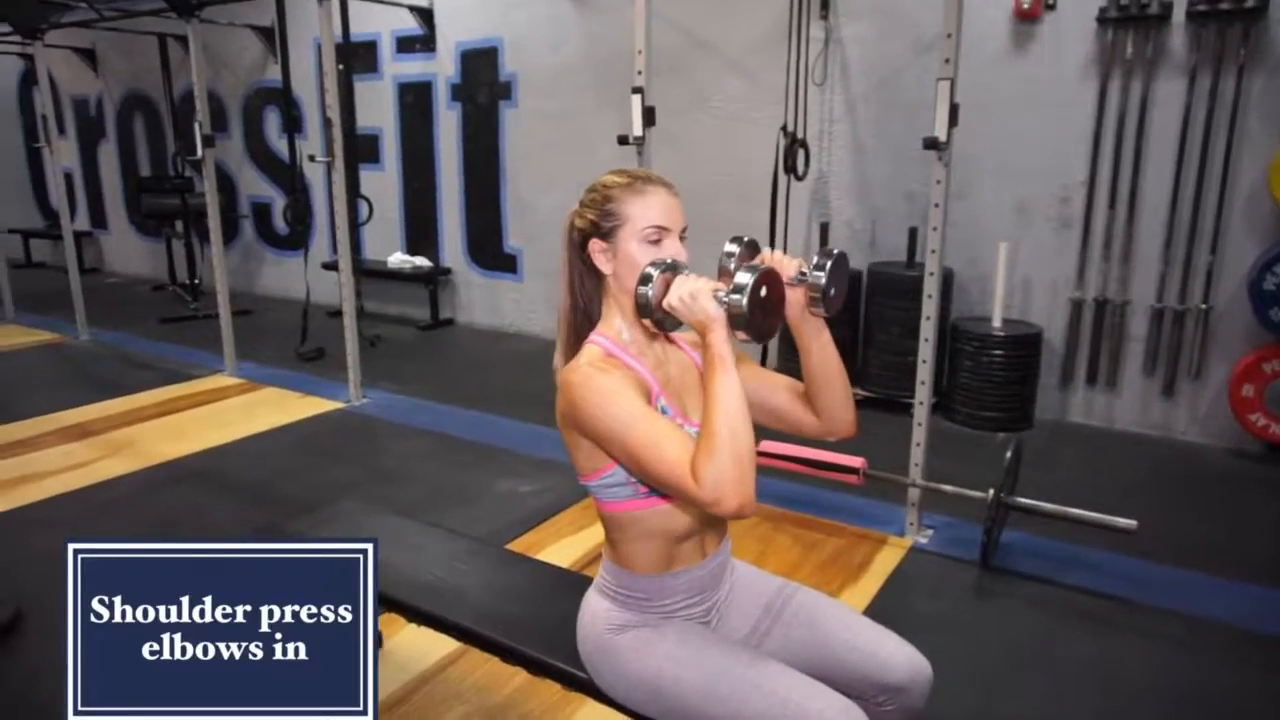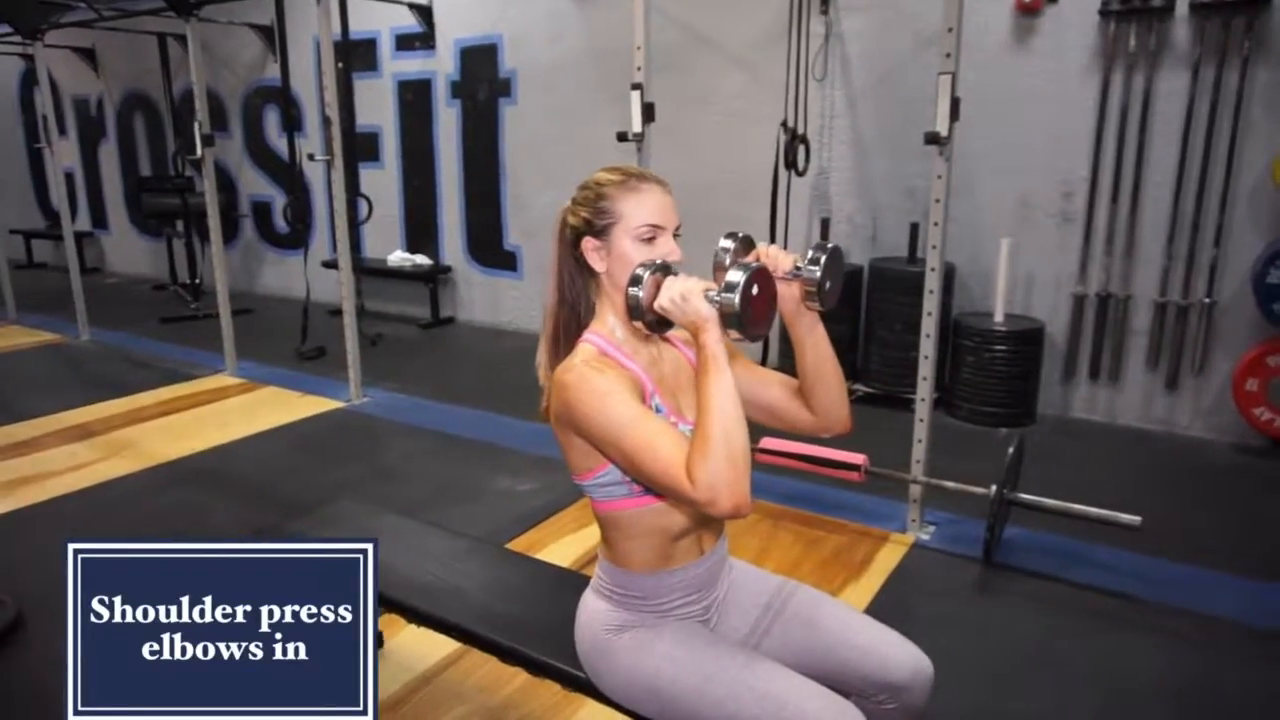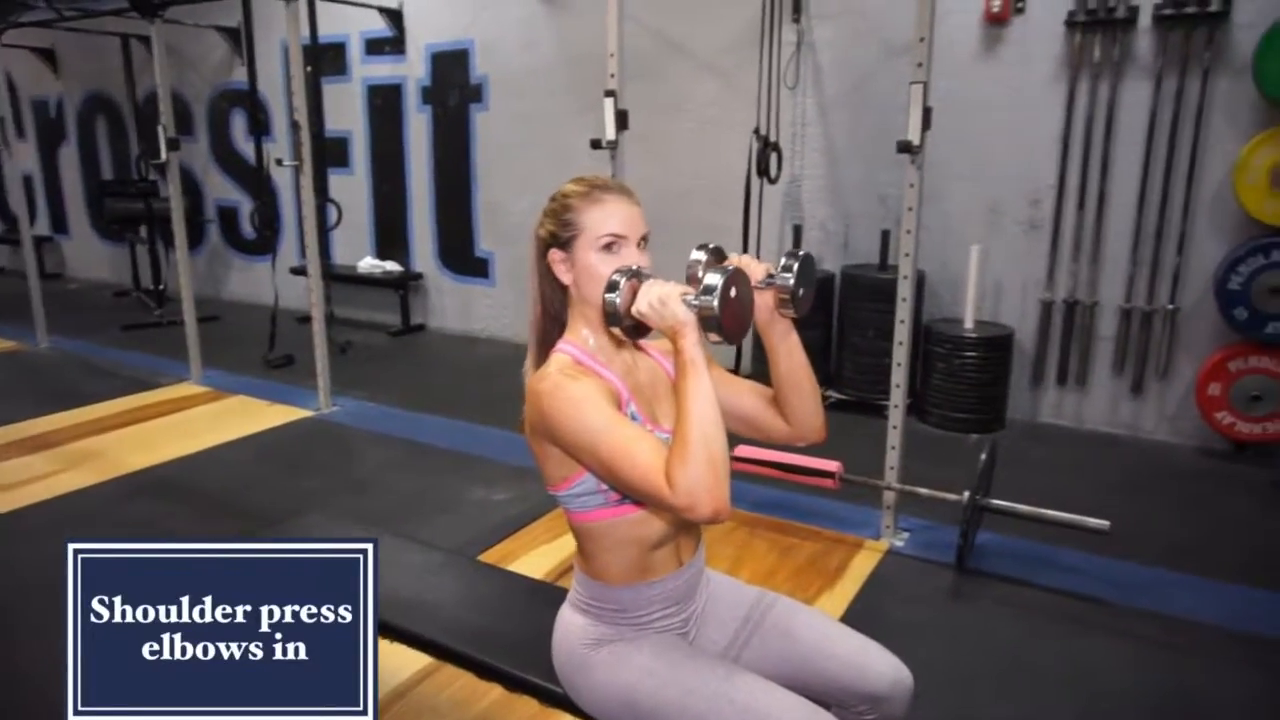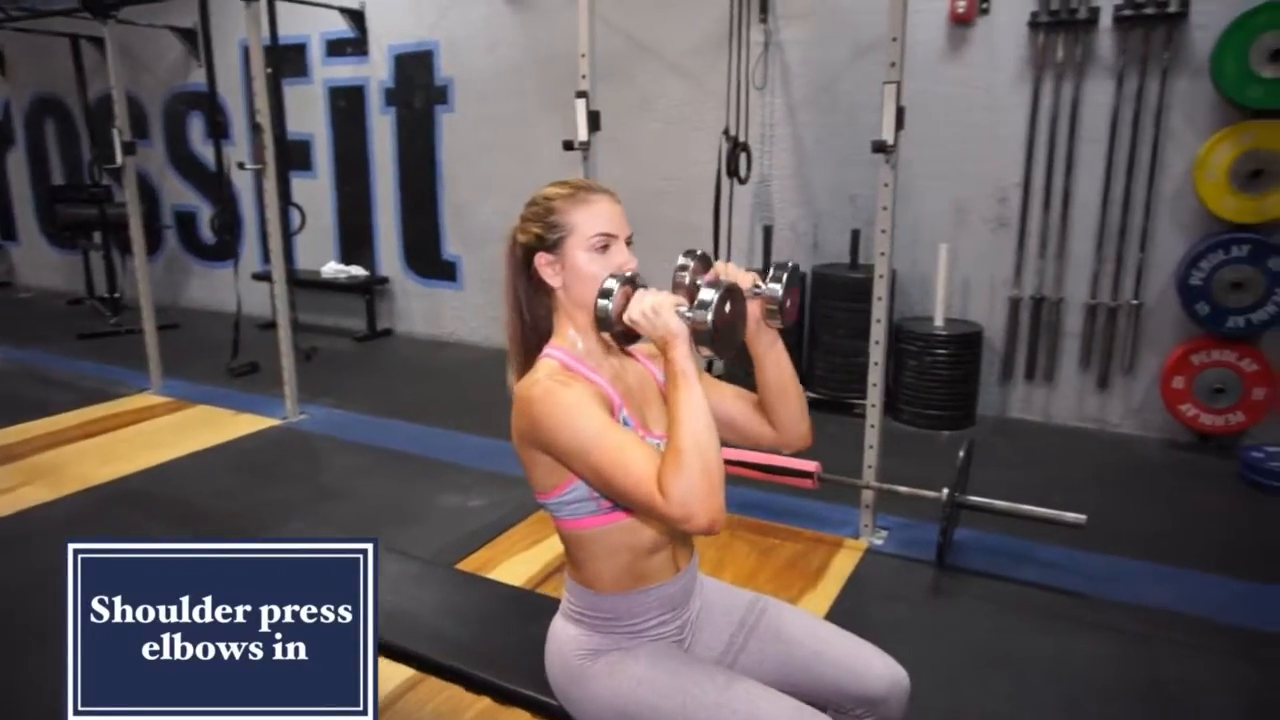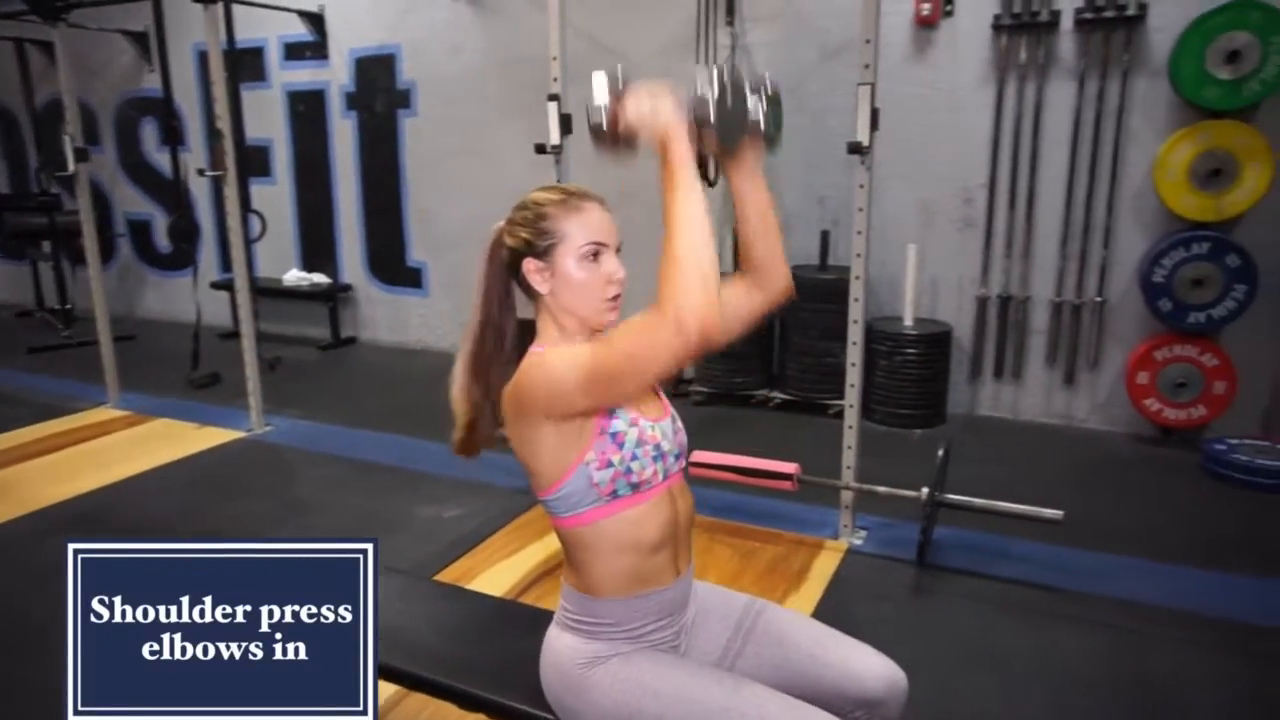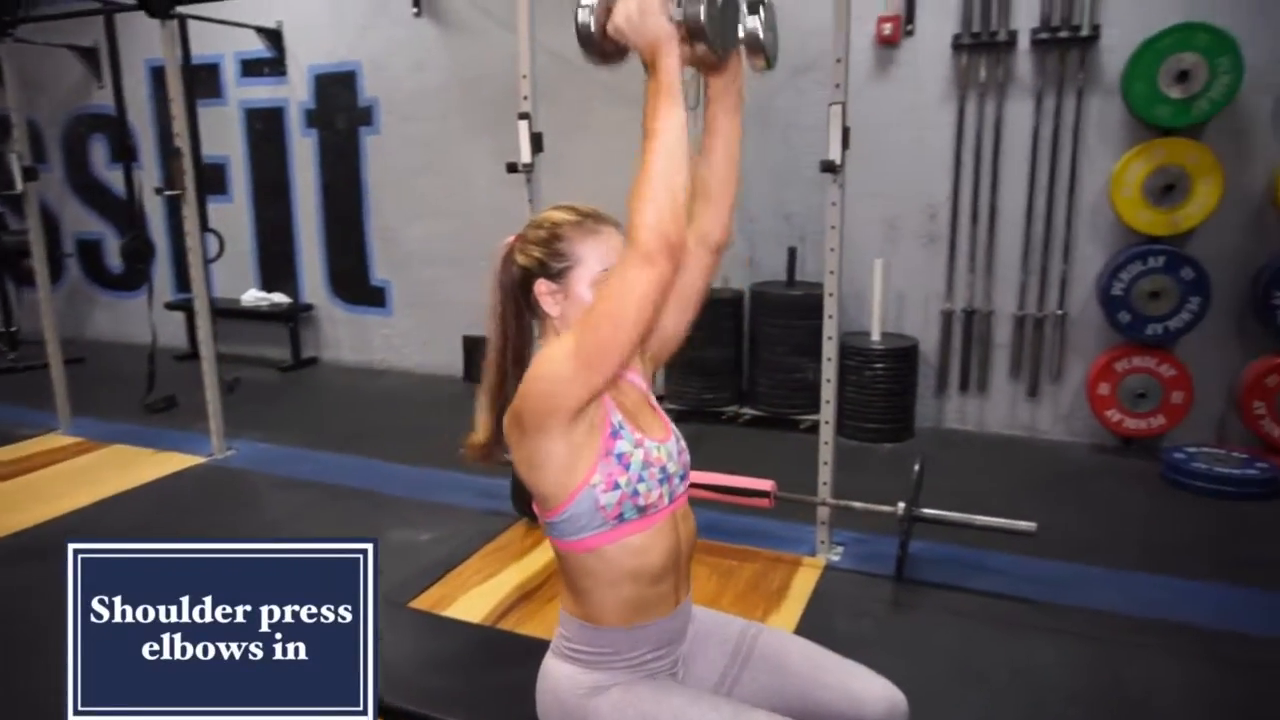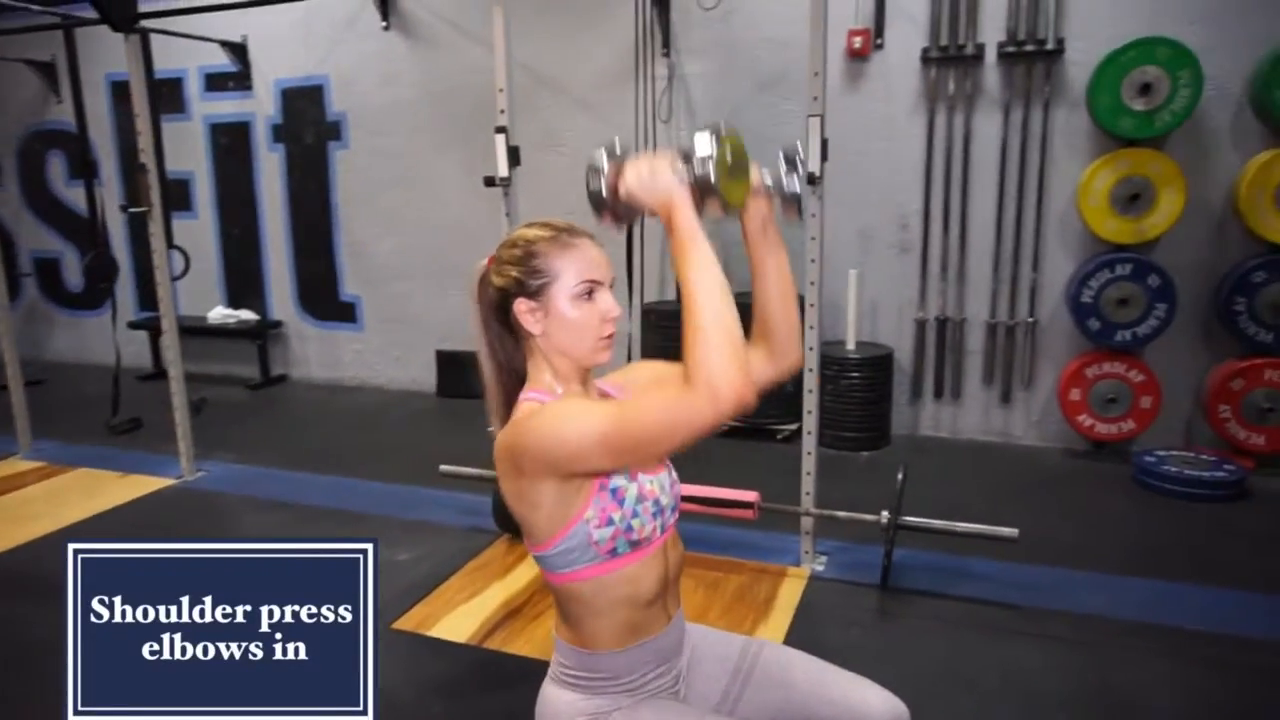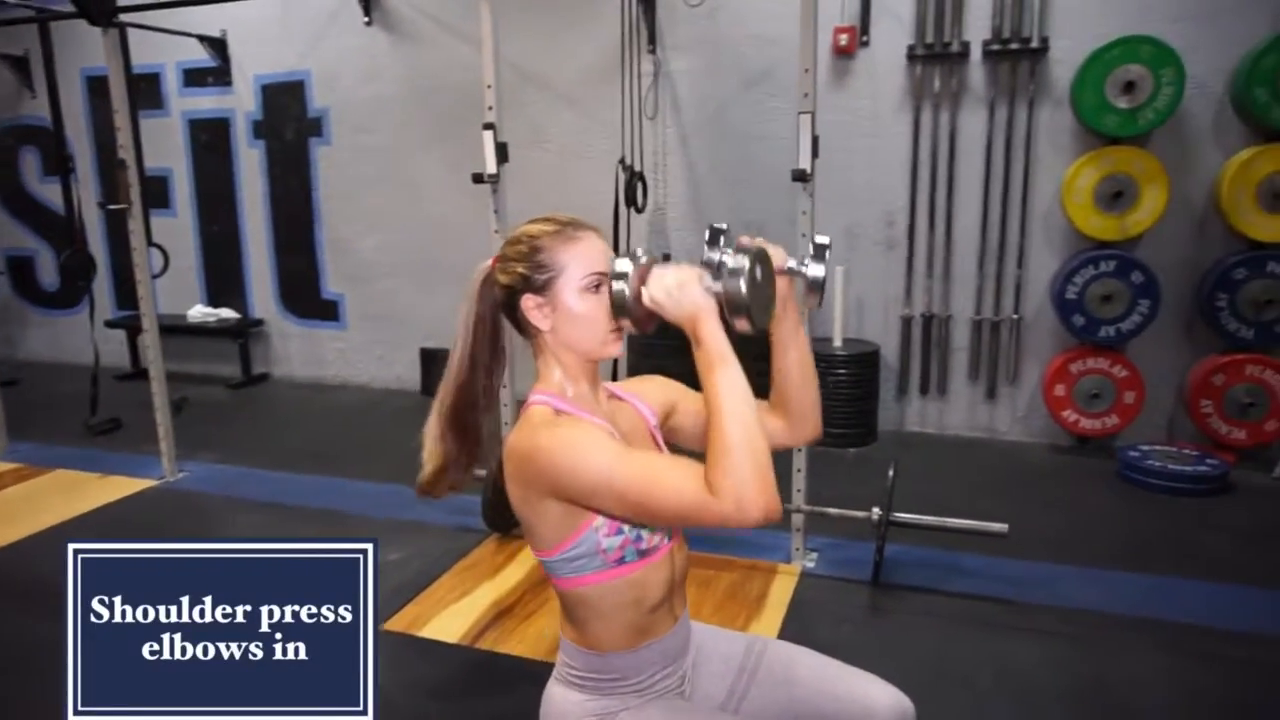
dt=0.3s
person 1, frame 1
left shoulder: (692, 350)
right shoulder: (591, 379)
left elbow: (833, 422)
right elbow: (728, 494)
left wrist: (802, 316)
right wrist: (717, 337)
left hip: (723, 589)
right hip: (642, 625)
person 1, frame 2
left shoulder: (687, 347)
right shoulder: (585, 378)
left elbow: (828, 417)
right elbow: (724, 493)
left wrist: (796, 311)
right wrist: (709, 335)
left hip: (722, 587)
right hip: (640, 624)
left knee: (905, 676)
person 1, frame 3
left shoulder: (660, 358)
right shoulder: (560, 387)
left elbow: (803, 427)
right elbow: (703, 499)
left wrist: (770, 320)
right wrist: (687, 339)
left hip: (699, 600)
right hip: (618, 639)
person 1, frame 4
left shoulder: (646, 362)
right shoulder: (549, 394)
left elbow: (790, 434)
right elbow: (697, 509)
left wrist: (756, 327)
right wrist: (679, 350)
left hip: (694, 607)
right hip: (612, 648)
person 1, frame 5
left shoulder: (626, 363)
right shoulder: (538, 384)
left elbow: (768, 286)
right elbow: (691, 321)
left wrist: (742, 162)
right wrist: (675, 154)
left hip: (688, 614)
right hip: (609, 655)
person 1, frame 6
left shoulder: (627, 374)
right shoulder: (547, 403)
left elbow: (706, 235)
right elbow: (658, 248)
left wrist: (725, 83)
right wrist: (665, 62)
left hip: (684, 641)
person 1, frame 7
left shoulder: (624, 390)
right shoulder: (536, 436)
left elbow: (777, 358)
right elbow: (721, 392)
left wrist: (758, 222)
right wrist: (677, 213)
left hip: (682, 657)
person 1, frame 8
left shoulder: (643, 398)
right shoulder: (545, 443)
left elbow: (796, 425)
right elbow: (747, 501)
left wrist: (782, 306)
right wrist: (703, 322)
left hip: (688, 654)
